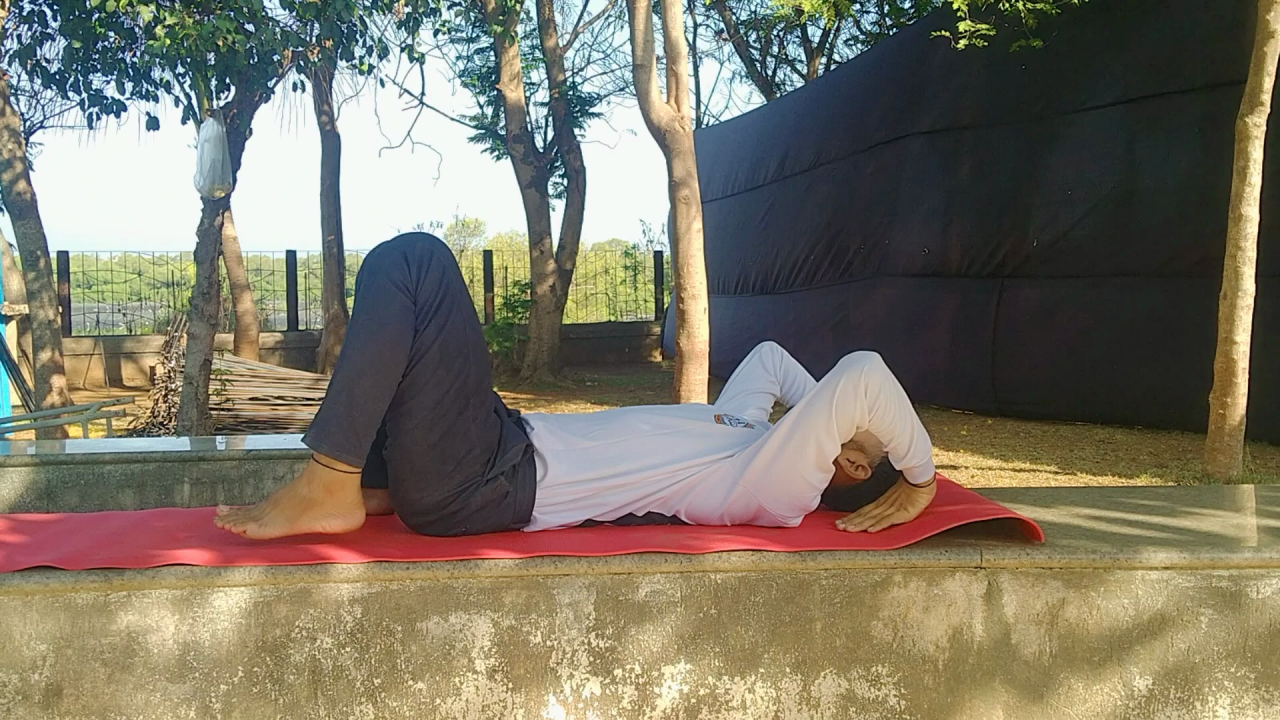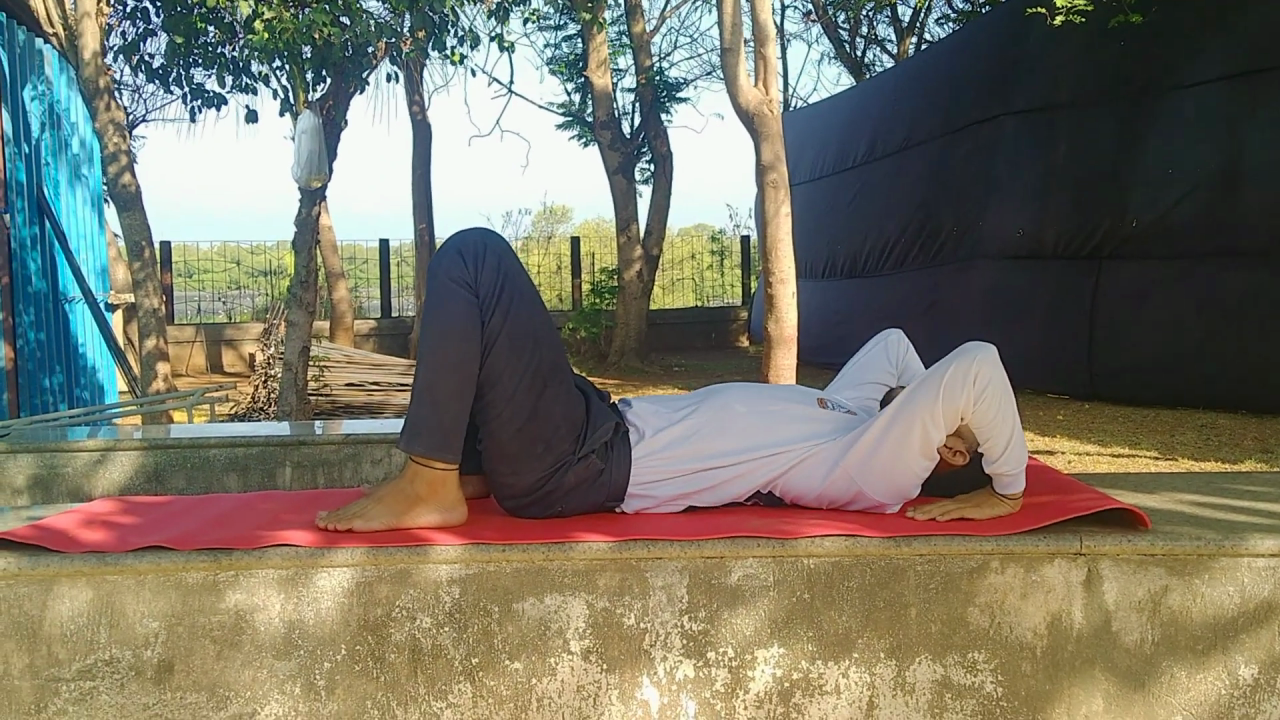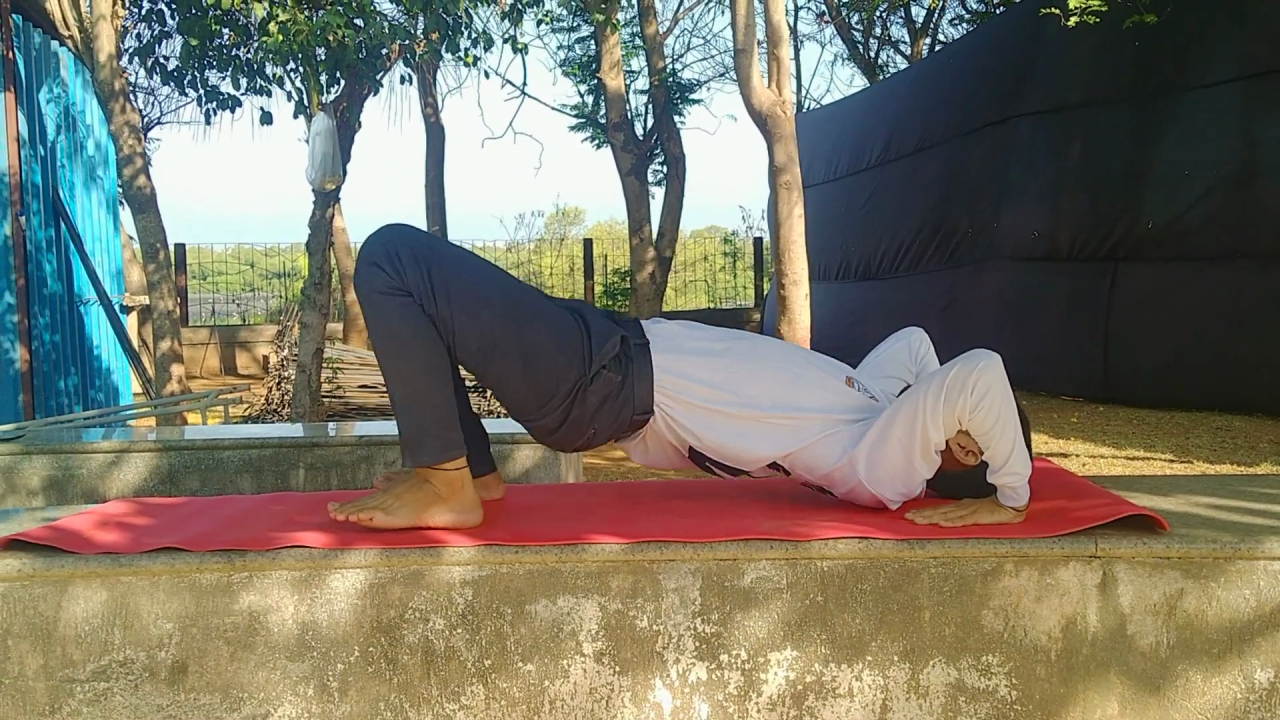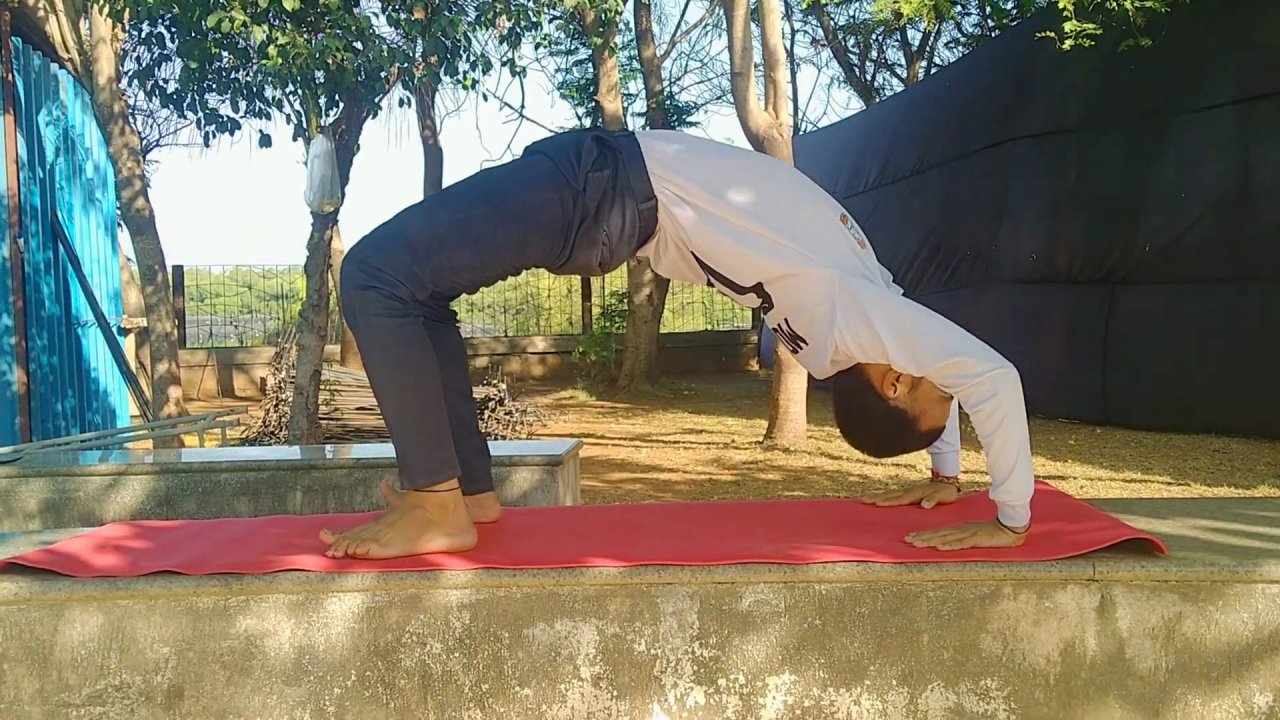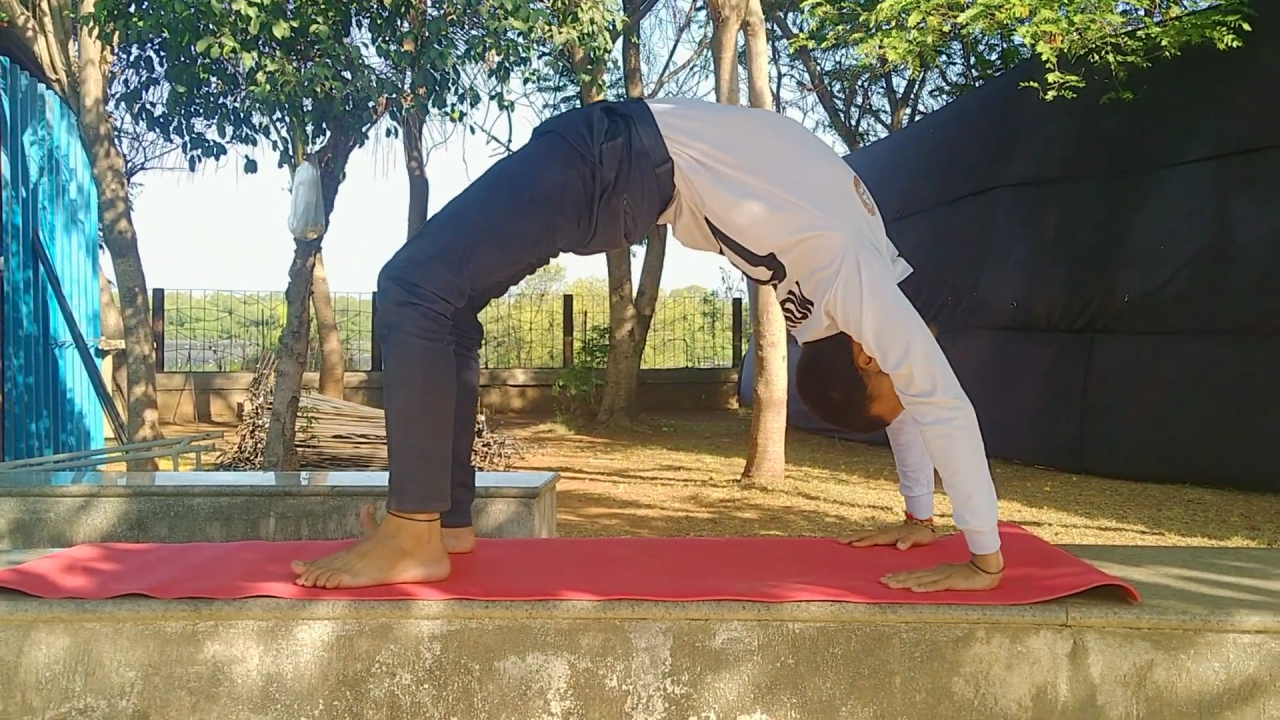
dt=1s
person 1, frame 1
left shoulder: (787, 488)
right shoulder: (750, 426)
left elbow: (863, 371)
right elbow: (770, 355)
left wrist: (919, 478)
right wrist: (823, 403)
left hip: (472, 484)
right hip: (515, 449)
left knee: (412, 261)
right knee: (404, 269)
left ankle: (328, 492)
right ankle: (367, 486)
person 1, frame 2
left shoulder: (886, 475)
right shoulder: (856, 414)
left elbow: (976, 362)
right elbow: (891, 341)
left wrist: (1007, 490)
right wrist: (935, 401)
left hip: (573, 464)
right hip: (608, 435)
left knee: (473, 259)
right knee: (474, 268)
left ankle: (428, 487)
right ankle: (462, 471)
person 1, frame 3
right shoulder: (879, 424)
right elbow: (917, 337)
left hip: (613, 378)
right hip: (625, 367)
left knee: (388, 260)
right knee: (407, 264)
left ankle: (442, 485)
right ankle: (470, 470)
person 1, frame 4
left shoulder: (851, 319)
right shoulder: (851, 319)
right elbow: (987, 374)
left wrist: (959, 485)
right wrist: (993, 508)
left hip: (627, 189)
right hip: (617, 183)
person 1, frame 5
left shoulder: (861, 275)
right shoulder: (856, 284)
left elbow: (926, 400)
right elbow: (942, 404)
left wrist: (919, 517)
right wrist: (982, 560)
left hip: (638, 166)
right hip: (623, 157)
